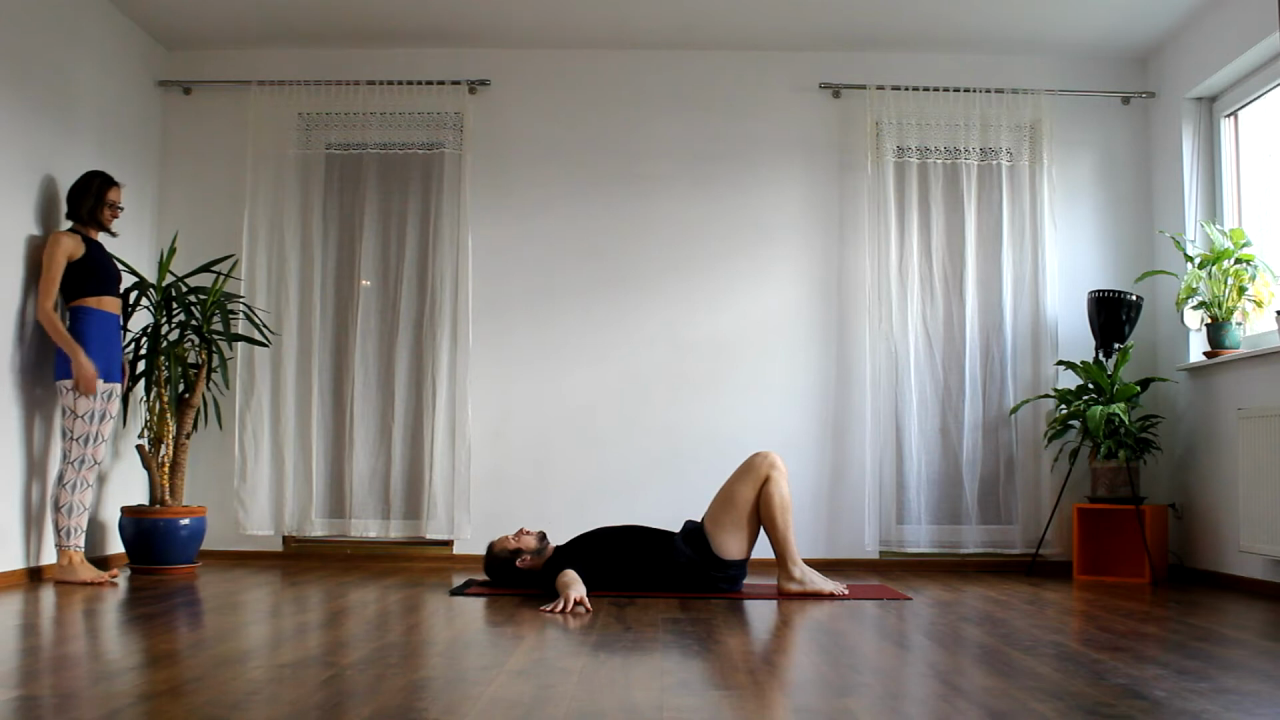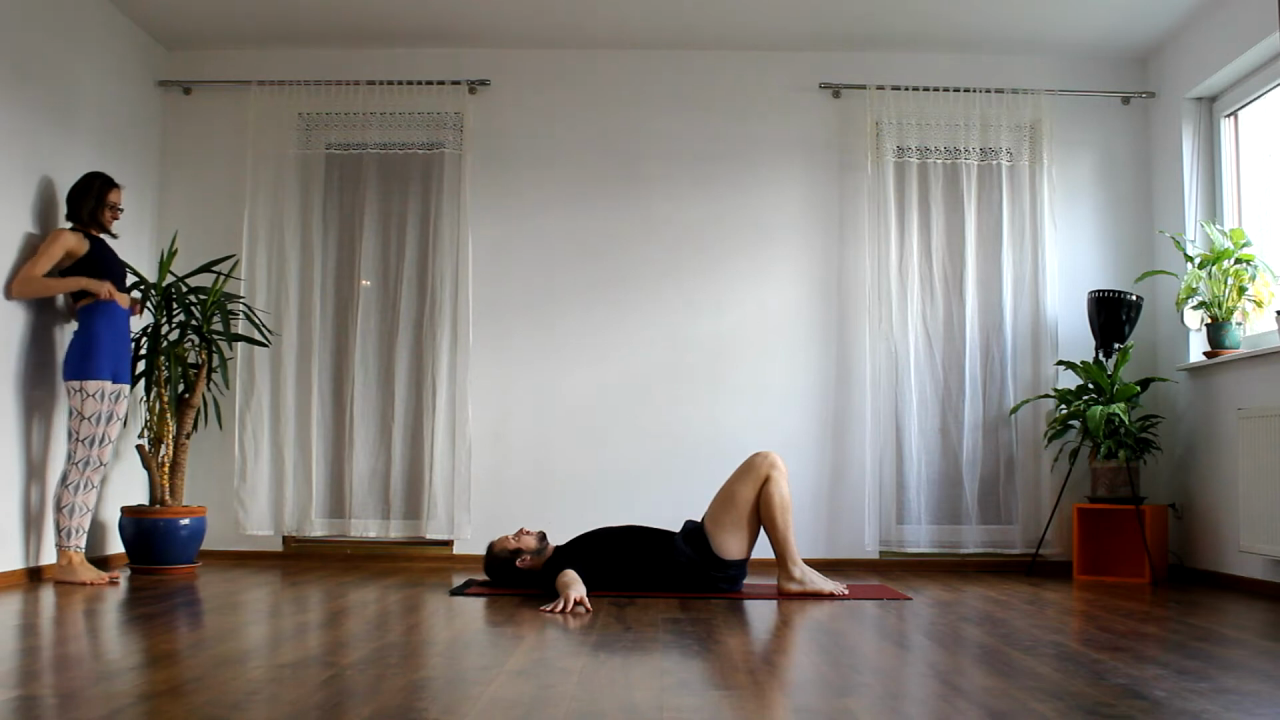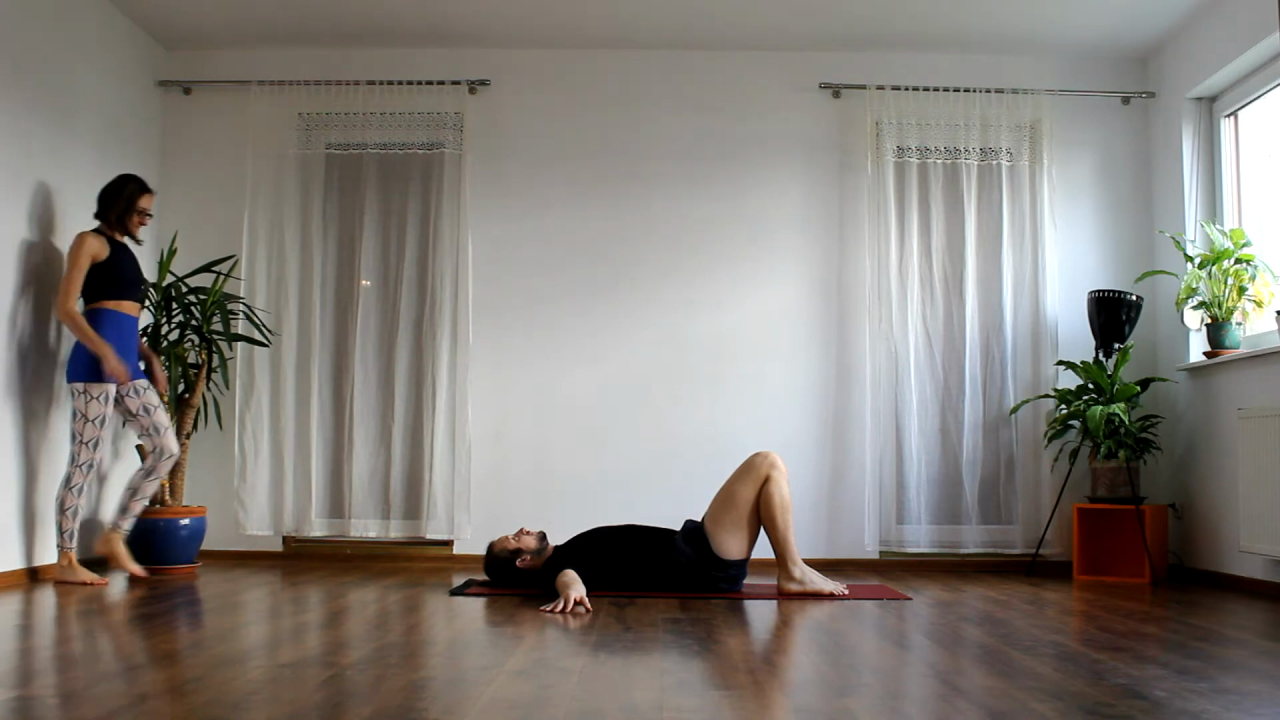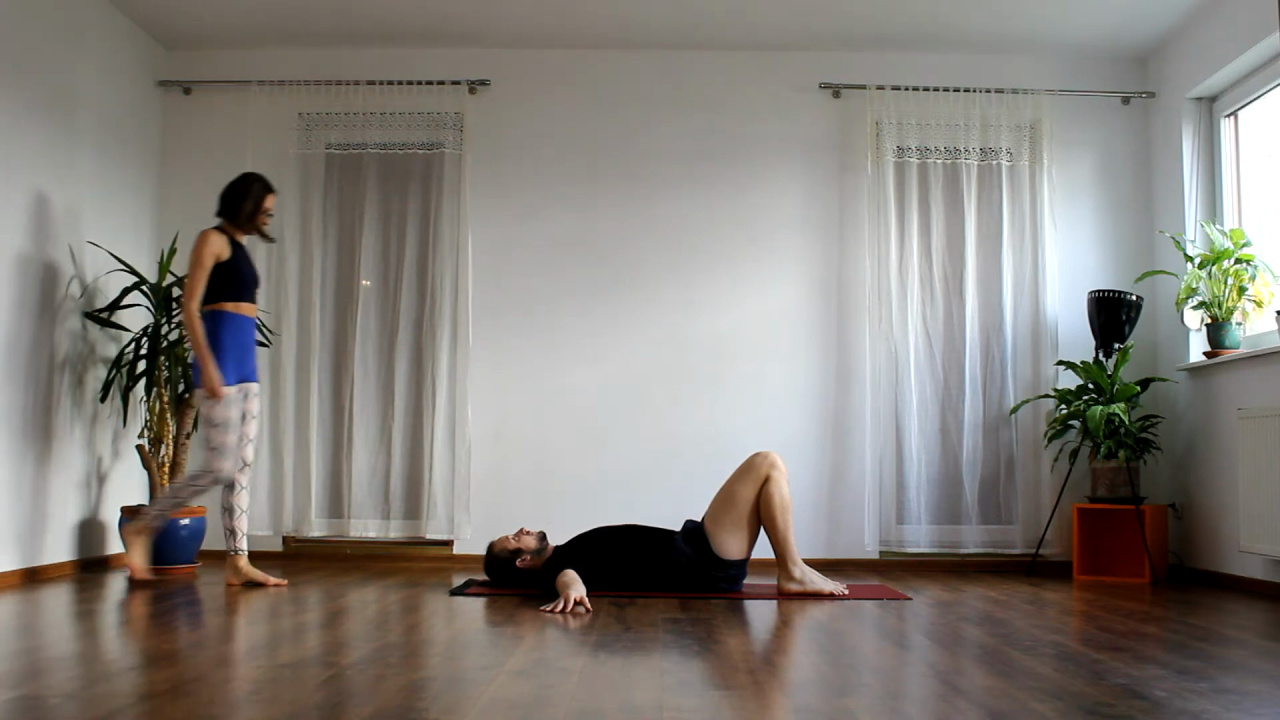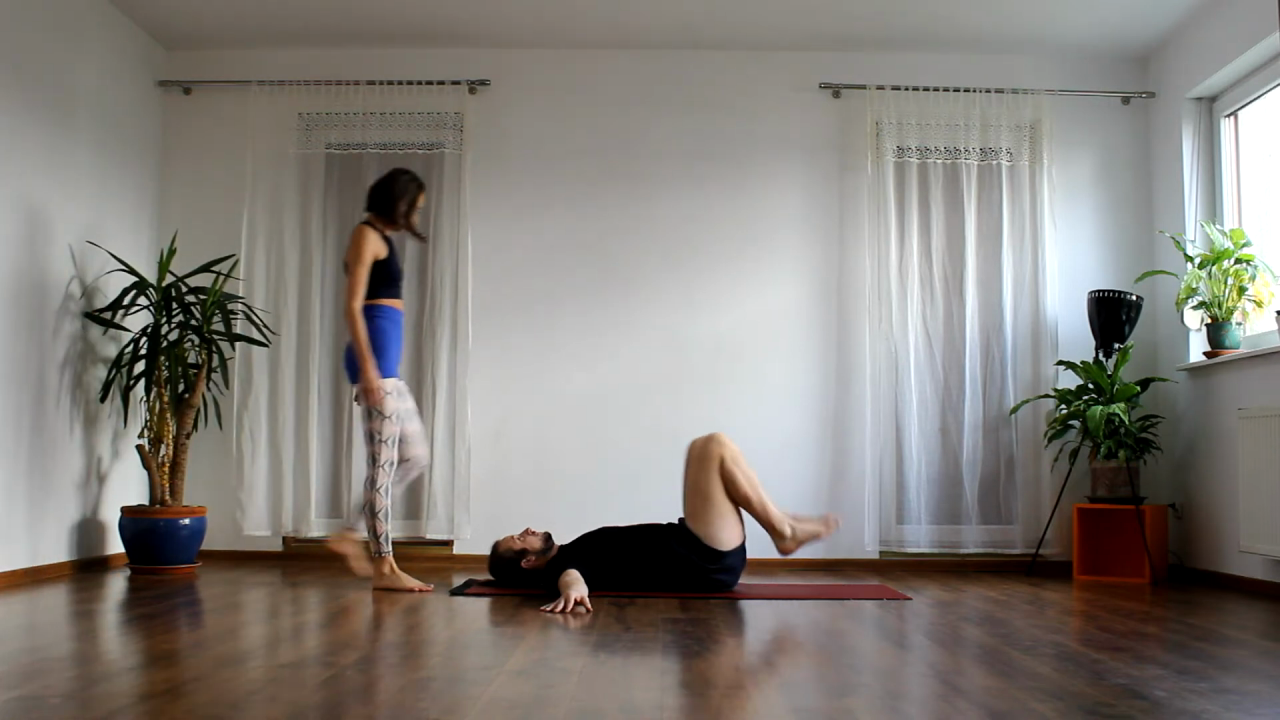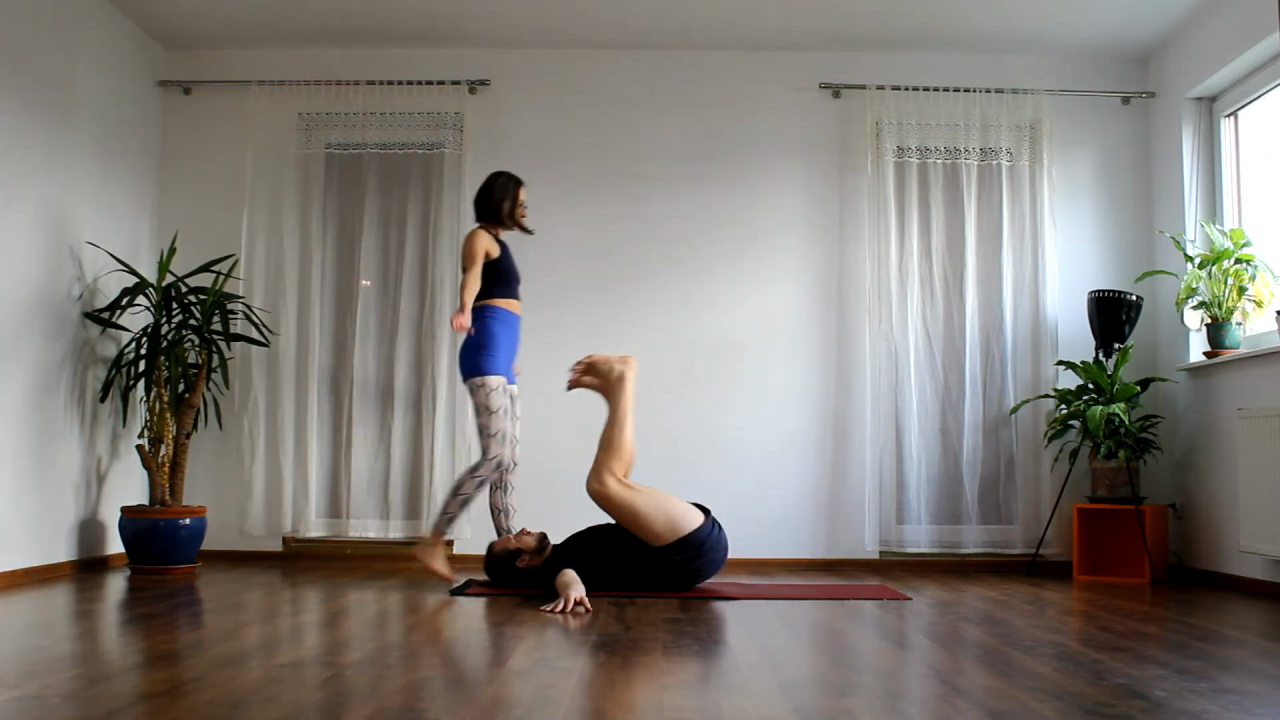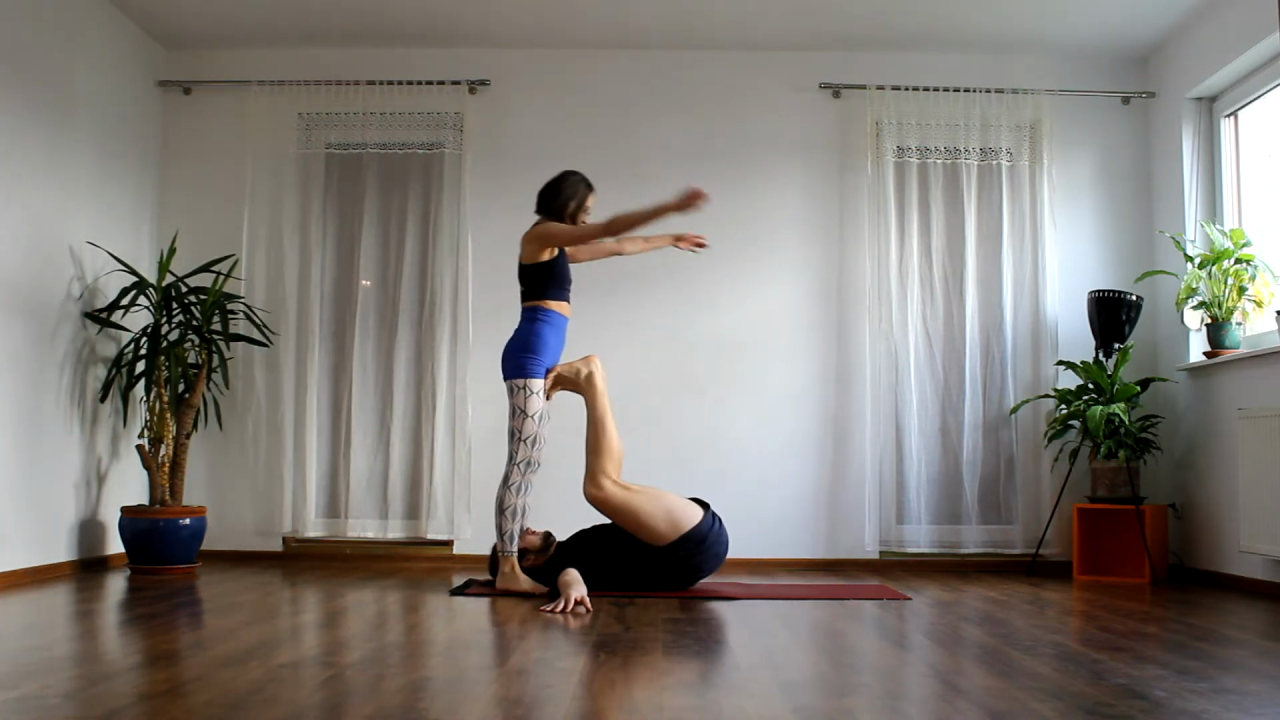
dt=0.7s
person 1, frame 1
left shoulder: (98, 249)
right shoulder: (65, 241)
right elbow: (45, 308)
right wrist: (77, 356)
left hip: (109, 354)
right hip: (84, 351)
left knee: (91, 462)
right knee: (78, 460)
left ankle: (77, 556)
right ankle: (66, 559)
person 1, frame 2
left shoulder: (100, 245)
right shoulder: (67, 239)
right elbow: (21, 285)
left wrist: (125, 303)
right wrist: (83, 281)
left hip: (118, 356)
right hip: (92, 354)
left knee: (97, 463)
right knee: (81, 460)
left ankle: (77, 556)
right ankle: (64, 560)
person 1, frame 3
left shoulder: (124, 251)
right shoulder: (90, 242)
right elbow: (65, 308)
left wrist: (150, 358)
right wrist: (103, 351)
left hip: (128, 366)
right hip: (96, 363)
left knee: (166, 449)
right knee: (86, 461)
left ankle: (114, 538)
right ankle: (66, 560)
person 1, frame 4
left shoulder: (240, 249)
right shoulder: (213, 242)
right elbow: (190, 309)
right wrist: (209, 369)
left hip: (245, 363)
right hip: (216, 364)
left knee: (241, 467)
right knee: (220, 469)
left ankle: (238, 562)
right ankle: (142, 529)
person 1, frame 5
left shoulder: (382, 240)
right shoulder: (365, 236)
right elbow: (353, 307)
right wrist: (367, 368)
left hip: (383, 359)
right hip: (375, 356)
left knee: (416, 455)
right knee: (385, 464)
left ankle: (351, 534)
right ankle: (384, 567)
person 1, frame 6
left shoulder: (497, 244)
right shoulder: (479, 238)
right elbow: (472, 280)
right wrist: (464, 313)
left hip: (500, 362)
right hip: (484, 356)
left knee: (505, 464)
right knee: (492, 459)
right ankle: (433, 543)
person 1, frame 7
left shoulder: (557, 246)
right shoulder: (542, 233)
left elbow: (616, 246)
right elbow: (608, 230)
left wrist: (668, 240)
right wrist: (670, 207)
left hip: (538, 359)
right hip: (531, 356)
left knee: (525, 464)
right knee: (523, 463)
left ankle: (512, 559)
right ankle: (509, 570)
person 2, frame 1
left shoulder: (560, 557)
right shoulder: (555, 567)
right elbow: (568, 577)
right wrist: (571, 589)
left hip: (693, 555)
right hip: (703, 566)
left knee: (765, 470)
right knee: (767, 464)
left ankle: (793, 571)
right ankle: (793, 574)
person 2, frame 2
left shoulder: (559, 557)
right shoulder: (555, 568)
right elbow: (569, 576)
right wrist: (571, 589)
left hip: (694, 556)
right hip: (704, 566)
left knee: (763, 468)
right knee: (767, 464)
left ankle: (794, 571)
right ankle: (793, 573)
person 2, frame 3
left shoulder: (560, 556)
right shoulder: (555, 567)
right elbow: (568, 577)
right wrist: (570, 590)
left hip: (694, 554)
right hip: (705, 566)
left knee: (765, 470)
right knee: (767, 464)
left ankle: (792, 571)
right ankle: (793, 573)
person 2, frame 4
left shoulder: (560, 556)
right shoulder: (555, 567)
right elbow: (569, 576)
right wrist: (571, 589)
left hip: (694, 555)
right hip: (705, 565)
left knee: (762, 470)
right knee: (767, 464)
left ankle: (792, 570)
right ankle: (793, 573)
person 2, frame 5
left shoulder: (565, 557)
right shoulder: (560, 566)
right elbow: (571, 576)
right wrist: (571, 588)
left hip: (699, 558)
right hip: (705, 562)
right knee: (711, 446)
right ankle: (784, 531)
person 2, frame 6
left shoulder: (560, 555)
right shoulder: (554, 567)
right elbow: (566, 576)
right wrist: (570, 589)
right knee: (603, 481)
right ankle: (622, 380)
person 2, frame 7
left shoulder: (565, 553)
right shoulder: (557, 565)
right elbow: (569, 576)
right wrist: (571, 588)
right knee: (600, 485)
right ankle: (590, 382)
